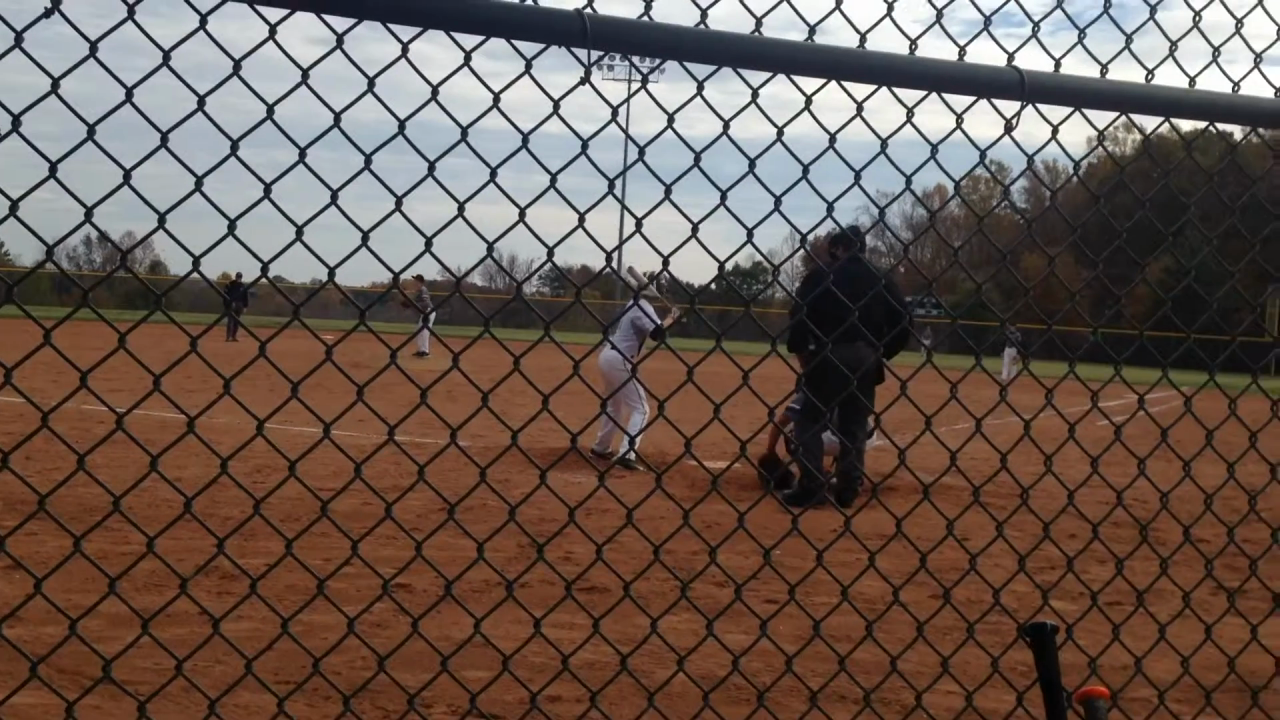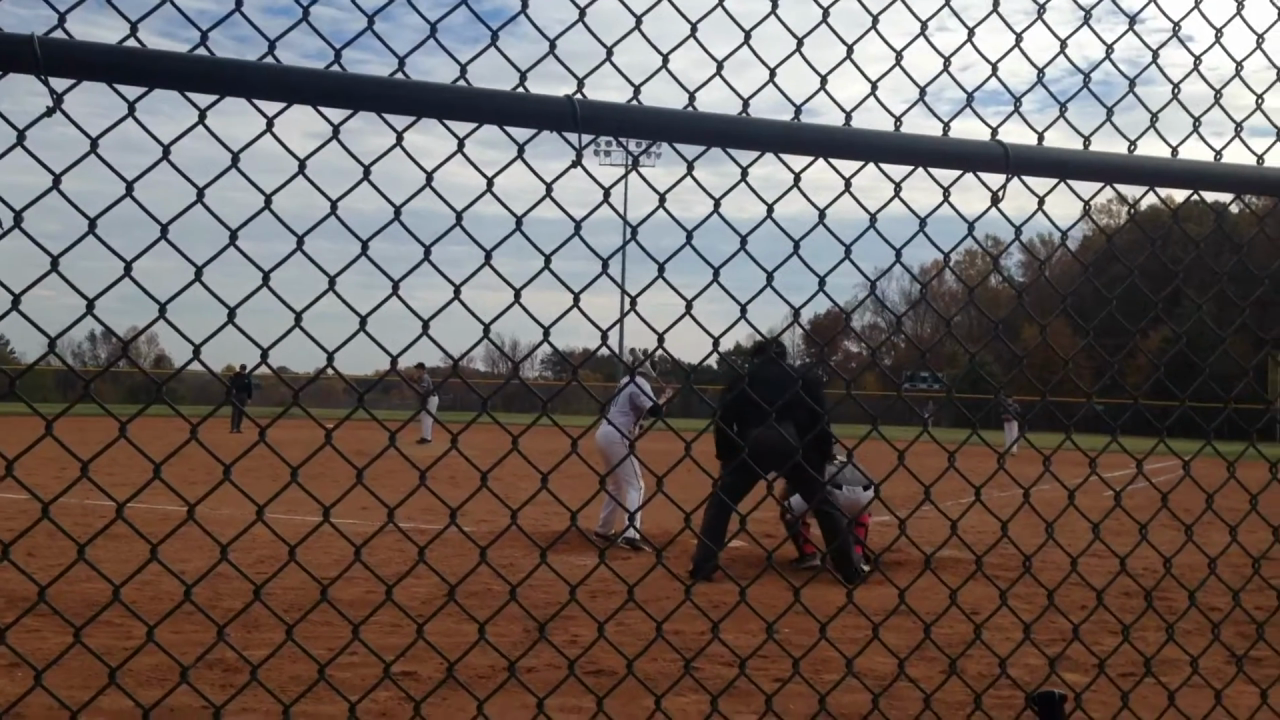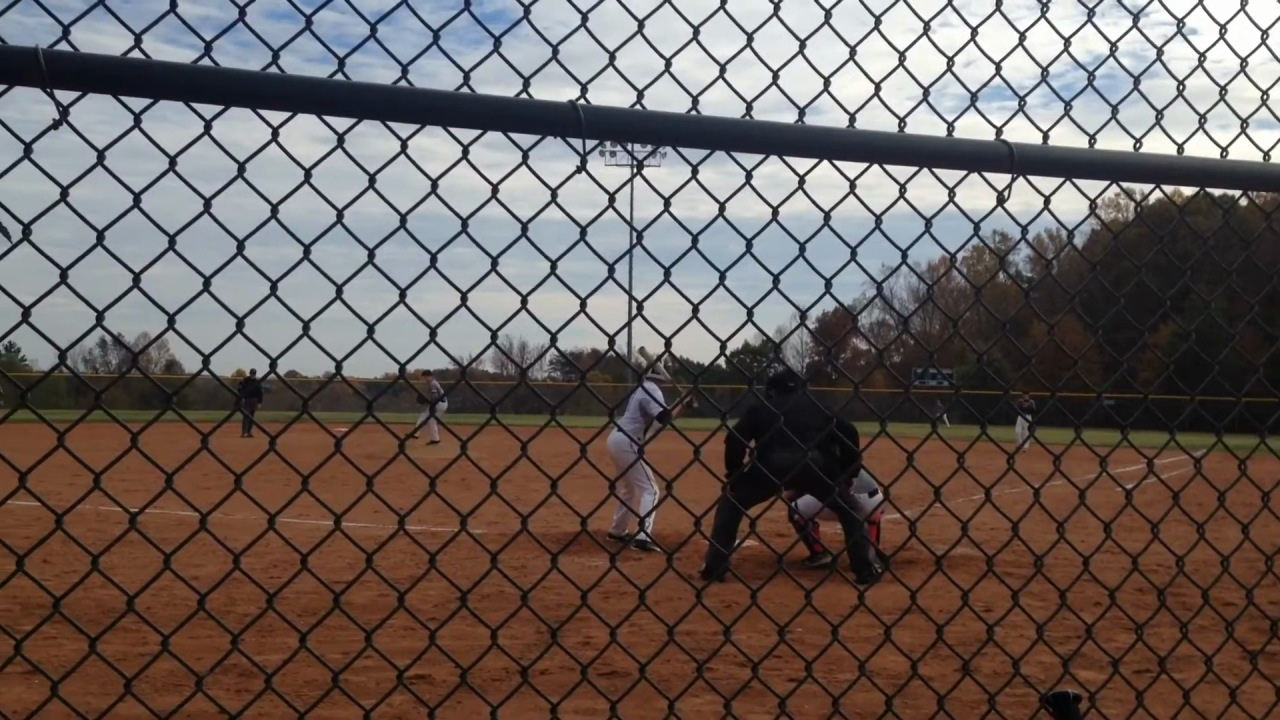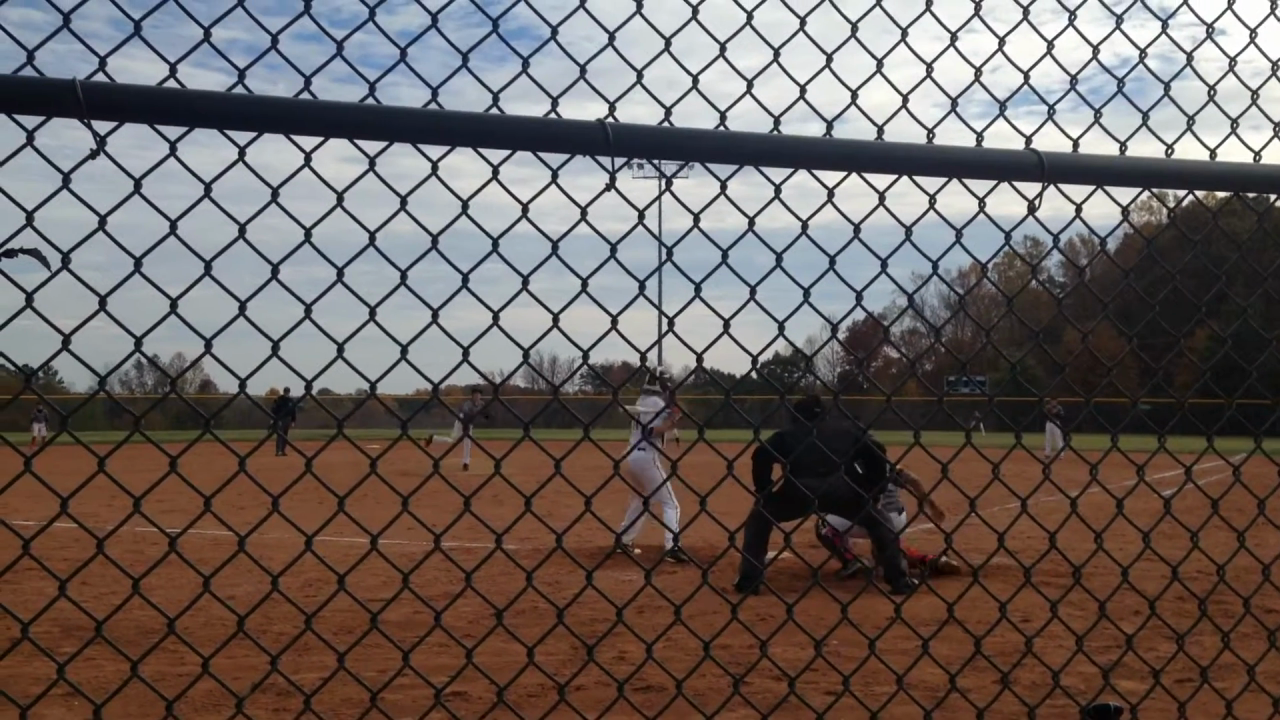
dt=1s
person 1, frame 1
left shoulder: (822, 275)
right shoulder: (880, 280)
left elbow: (799, 313)
right elbow: (903, 322)
left wrist: (800, 349)
right wrist: (881, 353)
left hip: (828, 357)
right hip: (865, 360)
left knee: (810, 422)
right knee: (855, 426)
left ankle: (811, 488)
right ankle: (848, 489)
person 1, frame 2
left shoulder: (744, 379)
right shoulder: (804, 379)
left elbow: (723, 418)
right elbow: (820, 421)
left wrist: (726, 457)
right wrist: (822, 461)
left hip: (753, 445)
right hip: (794, 446)
left knee: (721, 501)
right knee: (824, 505)
left ankle: (703, 566)
right ankle: (851, 570)
person 1, frame 3
left shoulder: (760, 408)
right shoulder: (817, 406)
left elbow: (735, 438)
right elbow: (849, 434)
left wrist: (733, 477)
right wrist: (847, 476)
left hip: (772, 466)
right hip: (815, 466)
left knee: (731, 503)
right knee: (848, 508)
left ankle: (714, 566)
right ankle: (866, 569)
person 1, frame 4
left shoulder: (788, 435)
right shoulder: (844, 431)
left elbow: (762, 457)
right elbow: (877, 454)
left wrist: (765, 493)
right wrist: (874, 494)
left hip: (800, 491)
right hip: (841, 489)
left knee: (760, 517)
right knee: (877, 522)
left ankle: (750, 580)
right ankle: (900, 580)
person 2, frame 1
left shoulder: (634, 305)
right shoulder: (643, 306)
left elbow: (653, 335)
right elbow: (658, 333)
left wrist: (669, 321)
right wrist: (671, 318)
left hip: (608, 357)
right hip: (619, 361)
left knee: (614, 405)
right knee: (640, 409)
left ankle: (601, 448)
right ankle: (627, 456)
person 2, frame 2
left shoulder: (627, 381)
right shoulder: (640, 383)
left elbow: (640, 411)
right elbow: (654, 411)
left wrist: (661, 400)
right wrist: (665, 397)
left hip: (605, 433)
right hip: (617, 437)
left knee: (616, 484)
right knee: (634, 485)
left ankle: (604, 530)
right ankle: (631, 535)
person 2, frame 3
left shoulder: (643, 388)
right shoulder: (652, 389)
left elbow: (662, 417)
right elbow: (664, 418)
left wrist: (684, 407)
right wrist: (681, 403)
left hip: (617, 439)
right hip: (627, 443)
left knee: (629, 488)
right knee: (649, 489)
left ankle: (617, 530)
right ankle: (642, 537)
person 2, frame 4
left shoulder: (642, 402)
right shoulder: (658, 403)
right elbow: (652, 431)
left wrist: (673, 417)
right wrist: (673, 418)
left hip: (630, 457)
right hip: (645, 459)
left knee: (642, 498)
right knee: (669, 503)
left ankle: (623, 541)
right ankle: (672, 548)
